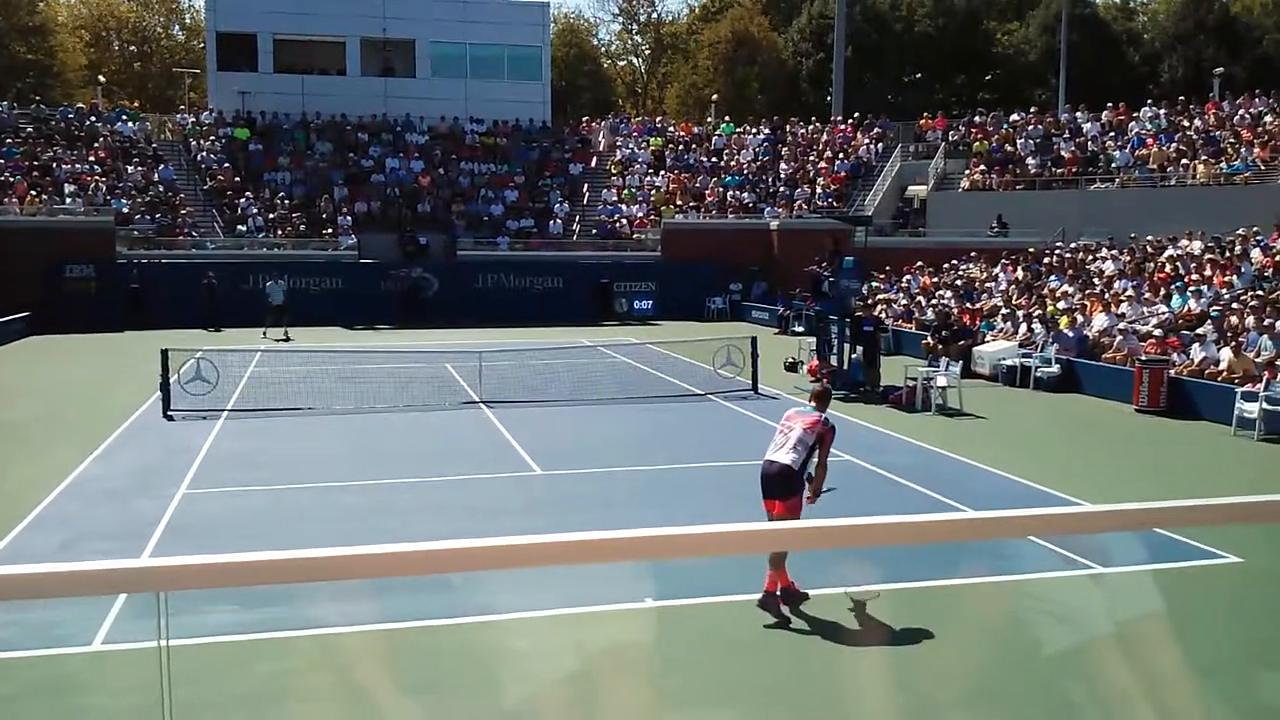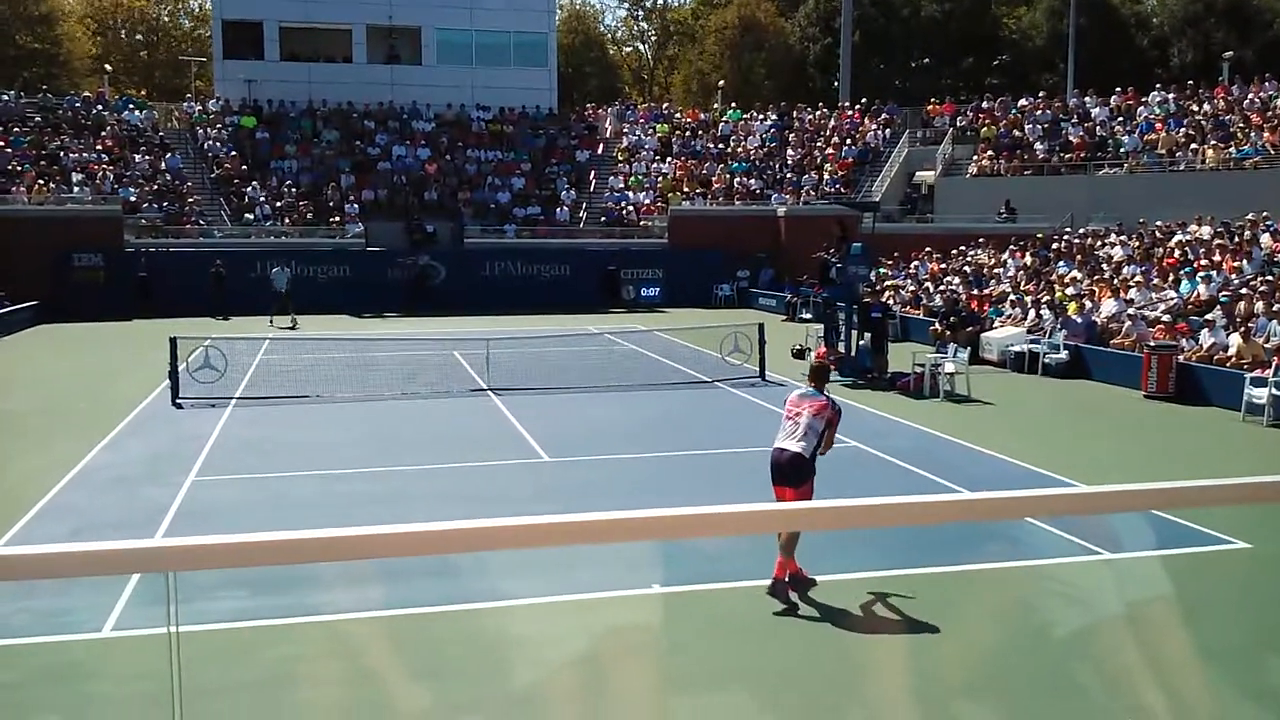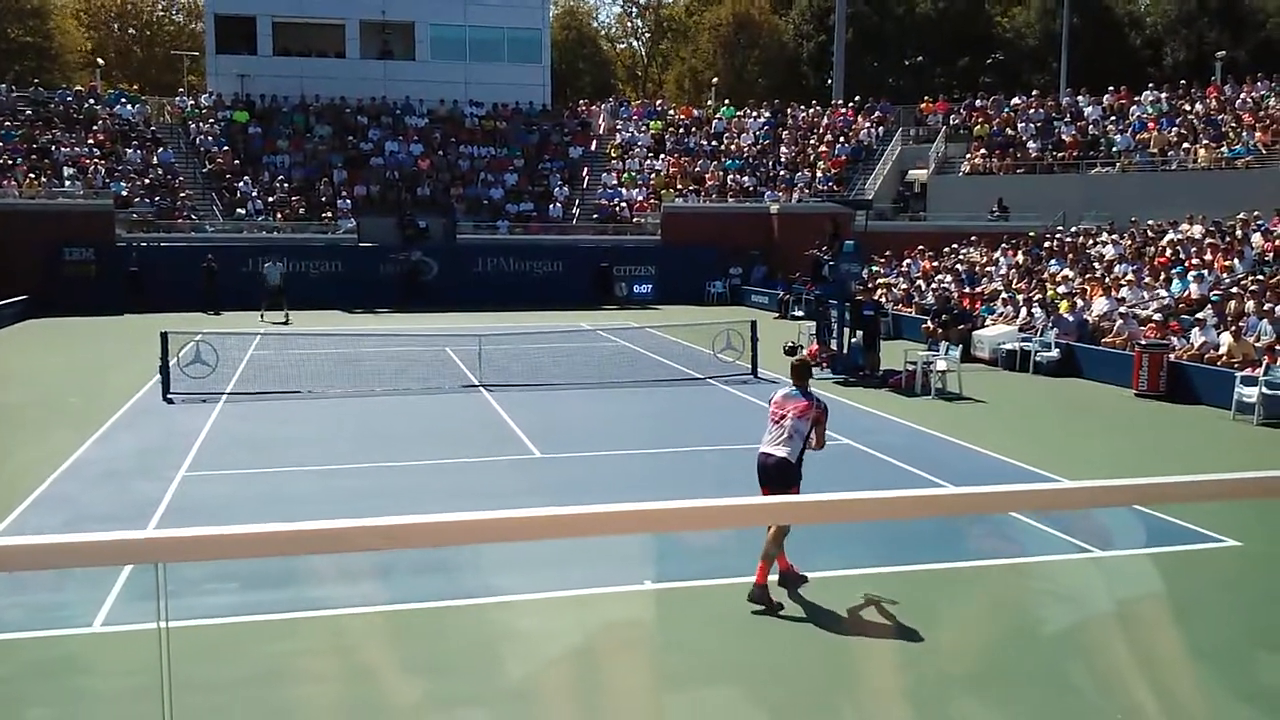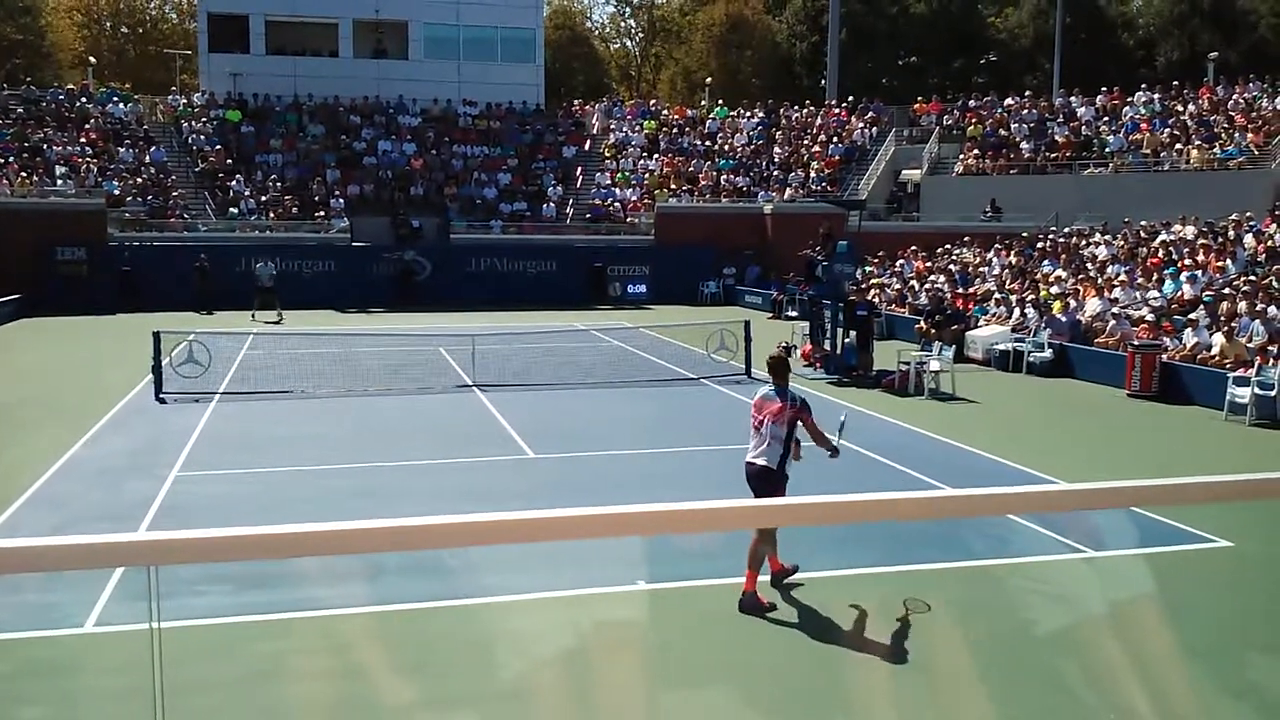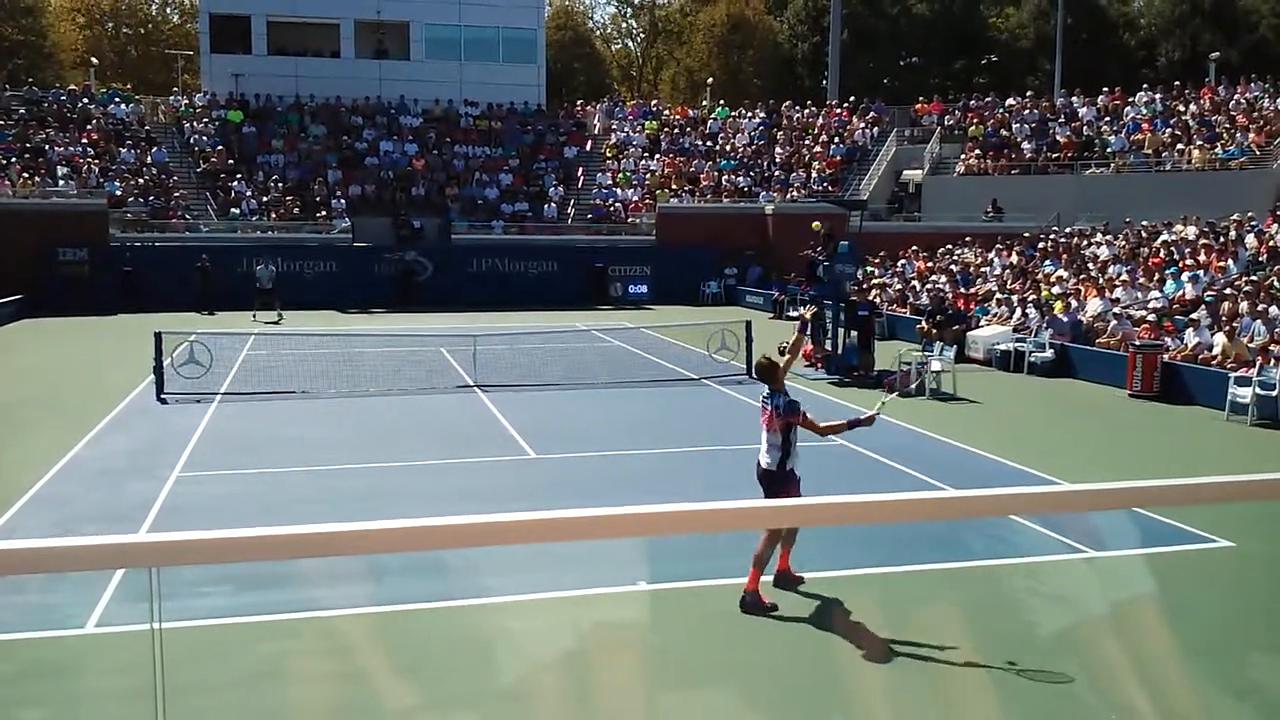
dt=0.4s
person 1, frame 1
left shoulder: (791, 413)
right shoulder: (826, 425)
right elbow: (821, 464)
left wrist: (806, 480)
right wrist: (816, 490)
left hip: (768, 467)
right hip: (787, 473)
left ankle: (785, 587)
right ankle: (769, 593)
person 1, frame 2
left shoulder: (793, 395)
right shoulder: (832, 407)
right elbow: (828, 444)
right wrist: (819, 450)
left hip: (777, 454)
right hip: (799, 460)
left ankle: (794, 573)
right ankle: (779, 579)
person 1, frame 3
left shoulder: (777, 395)
right shoulder: (817, 405)
right elbow: (819, 443)
right wrist: (810, 443)
left hip: (764, 458)
right hip: (785, 464)
left knee: (777, 522)
right knee: (780, 525)
left ankle: (785, 570)
right ankle: (759, 586)
person 1, frame 4
left shoulder: (760, 396)
right shoulder: (796, 403)
right elbow: (817, 436)
right wrist: (832, 449)
left hip: (752, 465)
right hip: (770, 472)
right knee: (764, 528)
left ankle: (777, 568)
right ankle: (748, 594)
person 1, frame 5
left shoulder: (769, 390)
right shoulder: (785, 404)
left elbow: (791, 354)
right elbow: (820, 430)
left wrist: (802, 326)
right wrist: (857, 422)
left hip: (770, 467)
right hip: (778, 474)
right knee: (775, 533)
left ankle: (784, 572)
right ankle: (750, 593)
